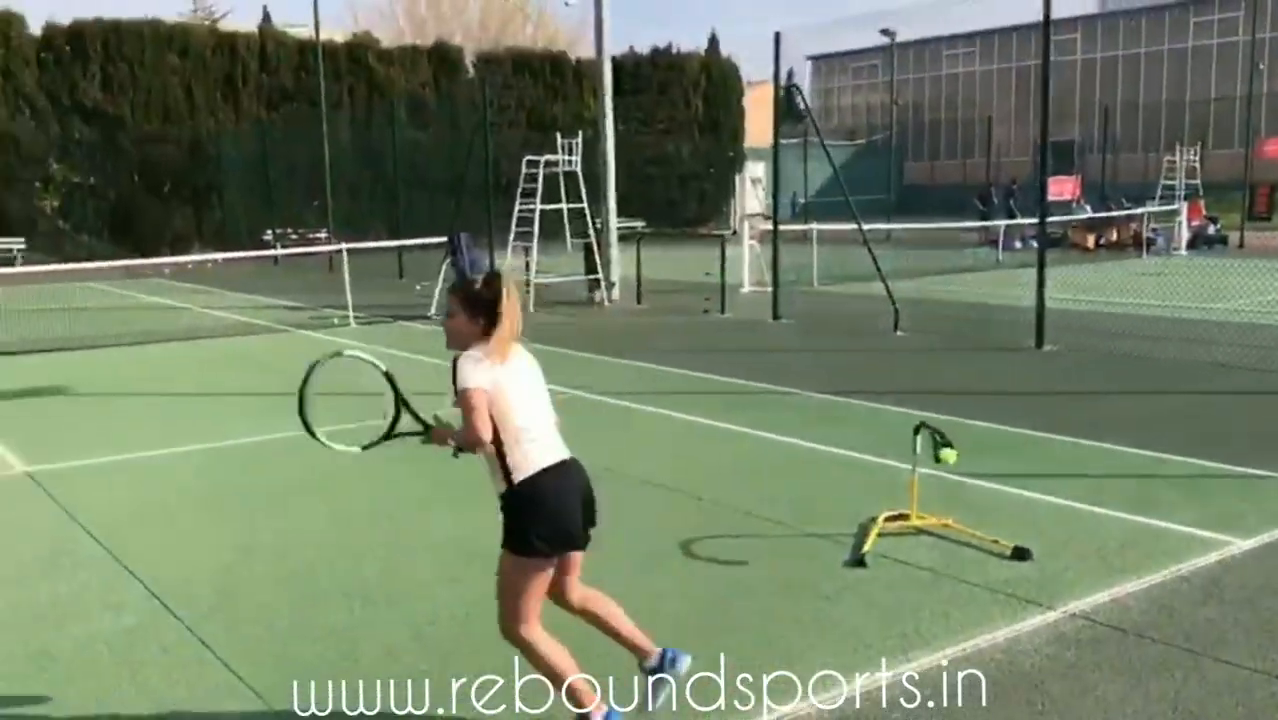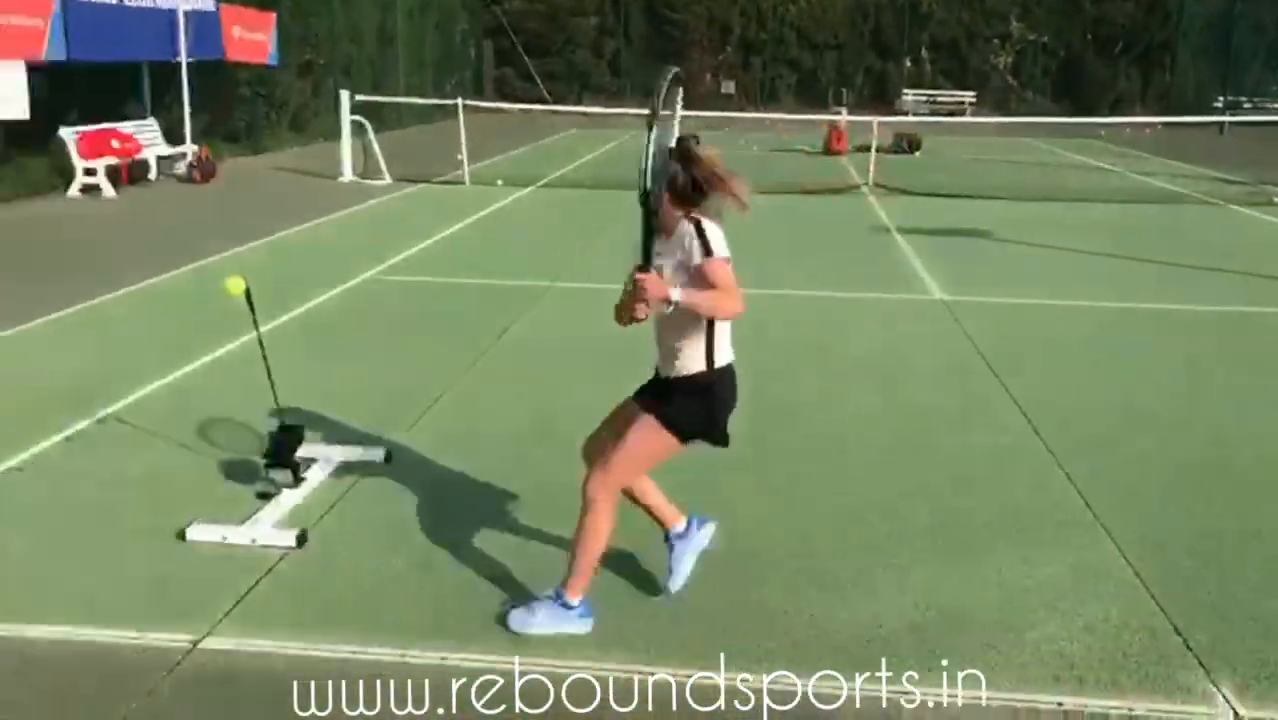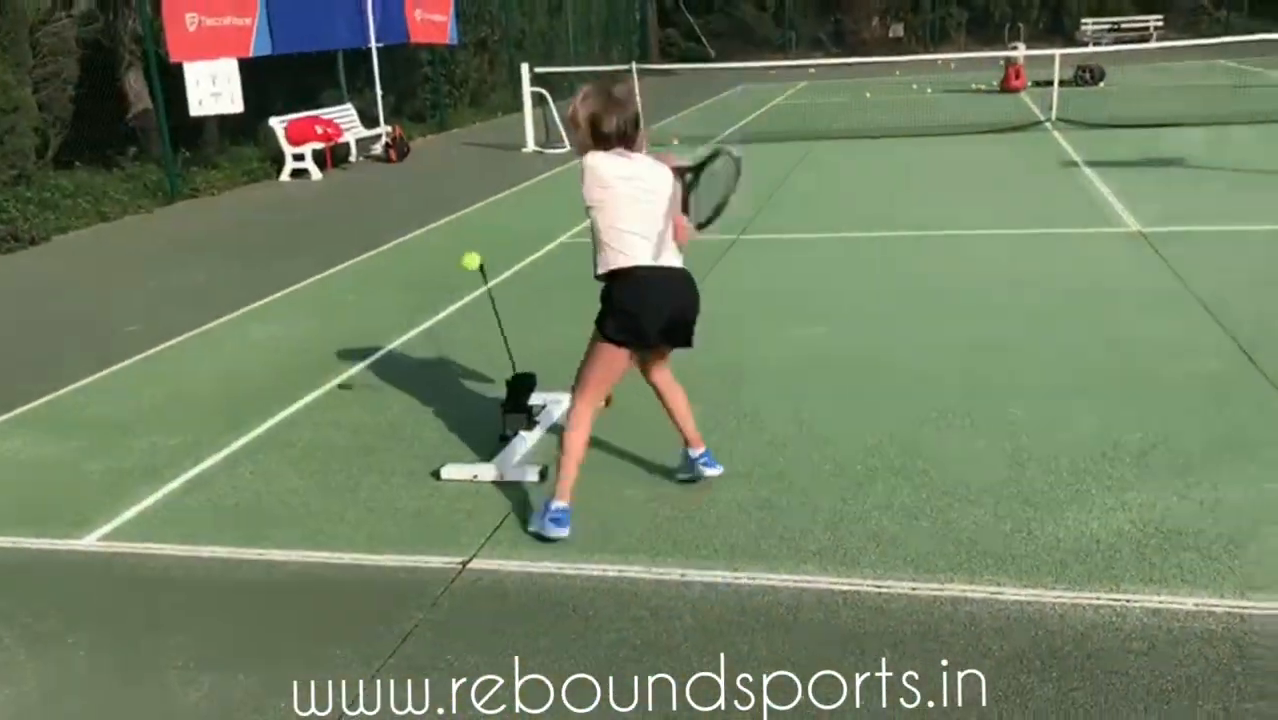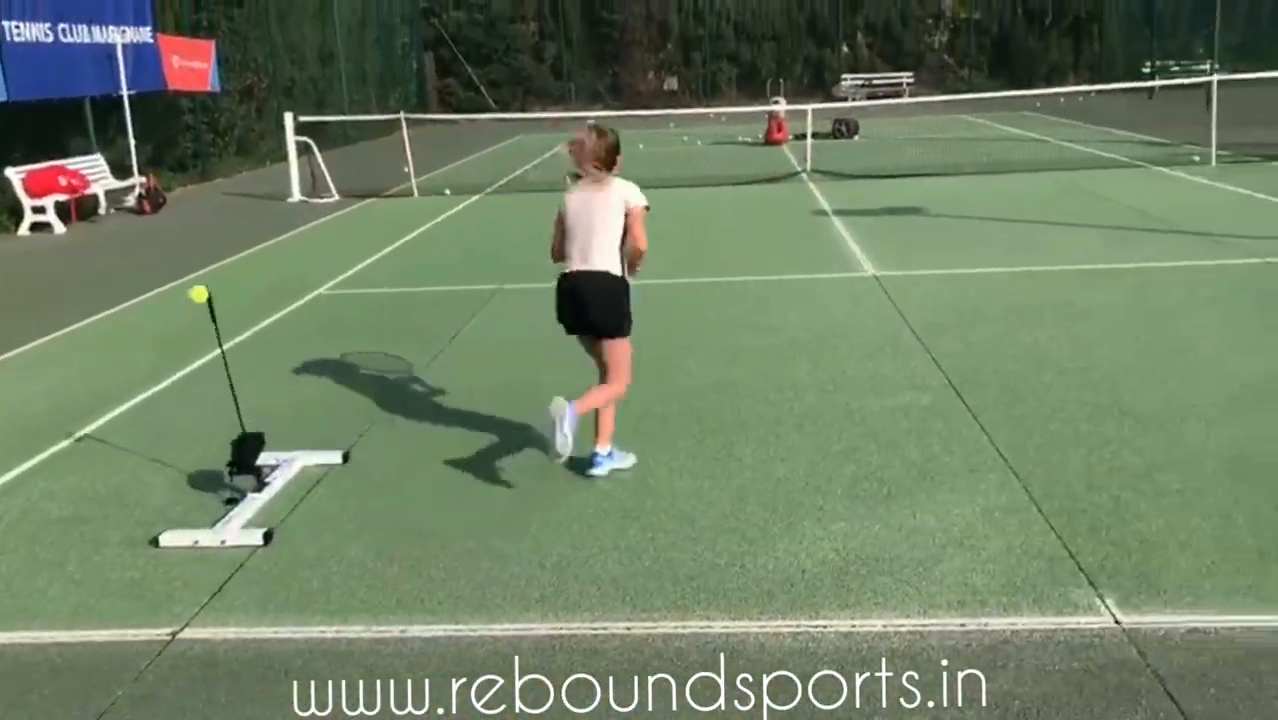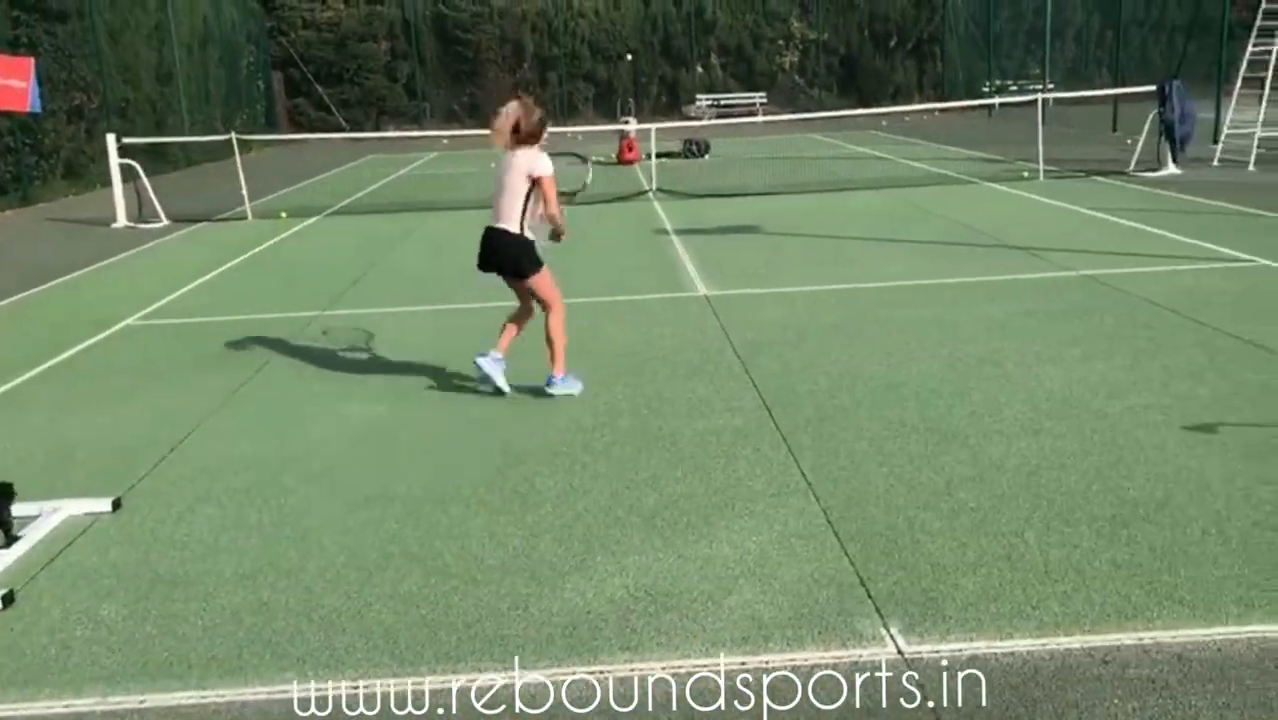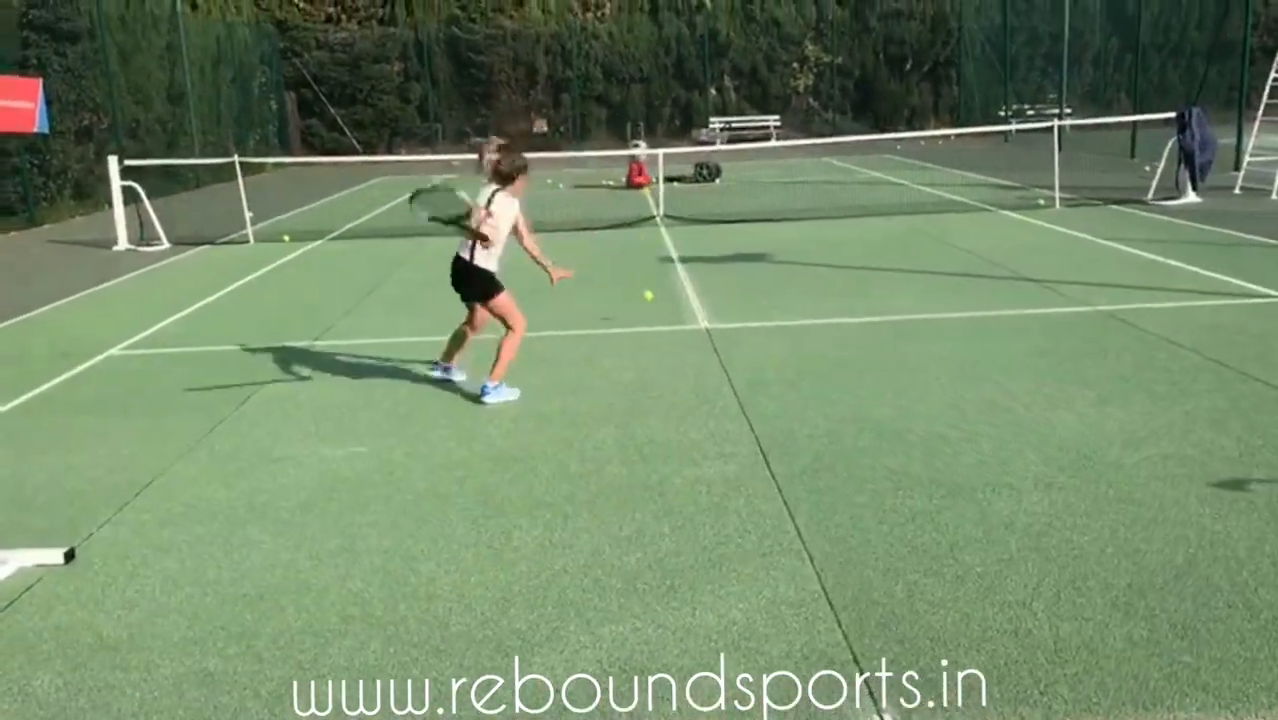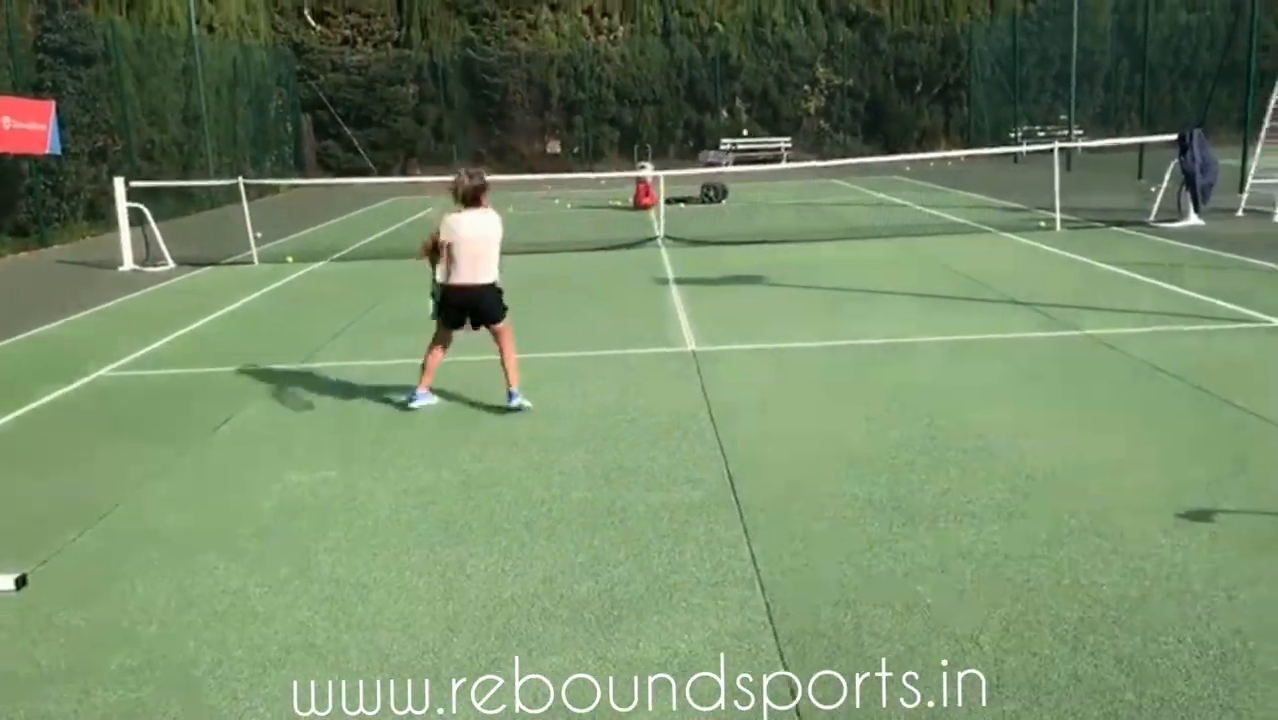
dt=0.7s
person 1, frame 1
left shoulder: (469, 362)
right shoulder: (518, 356)
left elbow: (480, 435)
left wrist: (450, 436)
right wrist: (460, 434)
left hip: (535, 499)
right hip: (569, 481)
left knee: (519, 626)
right knee: (568, 592)
right ankle: (657, 660)
person 1, frame 2
left shoulder: (699, 234)
right shoulder: (664, 243)
left elbow: (732, 304)
right elbow: (625, 312)
left wrist: (671, 295)
right wrist: (632, 302)
left hip: (701, 388)
right hip: (672, 381)
left knee: (598, 485)
right knee: (597, 454)
left ankle: (570, 603)
right ankle: (683, 529)
person 1, frame 3
left shoulder: (592, 165)
right shoulder: (661, 172)
left hip: (632, 290)
right hip: (679, 288)
left knee: (585, 400)
right knee: (655, 369)
left ankle: (558, 510)
right ankle: (699, 455)
person 1, frame 4
left shoulder: (570, 194)
right shoulder: (628, 191)
left elbow: (556, 253)
right elbow: (639, 246)
right wrist: (632, 264)
left hip: (571, 287)
right hip: (607, 288)
left knee: (609, 370)
right knee: (617, 383)
left ankle: (603, 453)
right ankle: (570, 410)
person 1, frame 5
left shoulder: (509, 156)
right shoulder: (538, 159)
right elbow: (552, 211)
left wrist: (538, 213)
right wrist: (559, 229)
left hip: (494, 239)
right hip: (515, 243)
left knee: (527, 304)
right knee: (554, 306)
left ankle: (494, 358)
right ankle: (558, 377)
person 1, frame 6
left shoulder: (512, 202)
right shoulder: (490, 195)
left elbow: (526, 240)
right elbow: (470, 227)
left wrist: (549, 268)
right wrist: (479, 234)
left hip: (477, 270)
right hip: (473, 271)
left knee: (474, 322)
right knee: (517, 327)
left ankle: (443, 365)
right ankle: (492, 388)
person 1, frame 7
left shoulder: (449, 222)
right shoulder: (493, 219)
left elbow: (437, 262)
left wrist: (428, 247)
left hip: (454, 292)
right hip: (486, 292)
left knee: (440, 341)
right knee: (505, 339)
left ankle: (421, 392)
right ankle: (515, 393)
